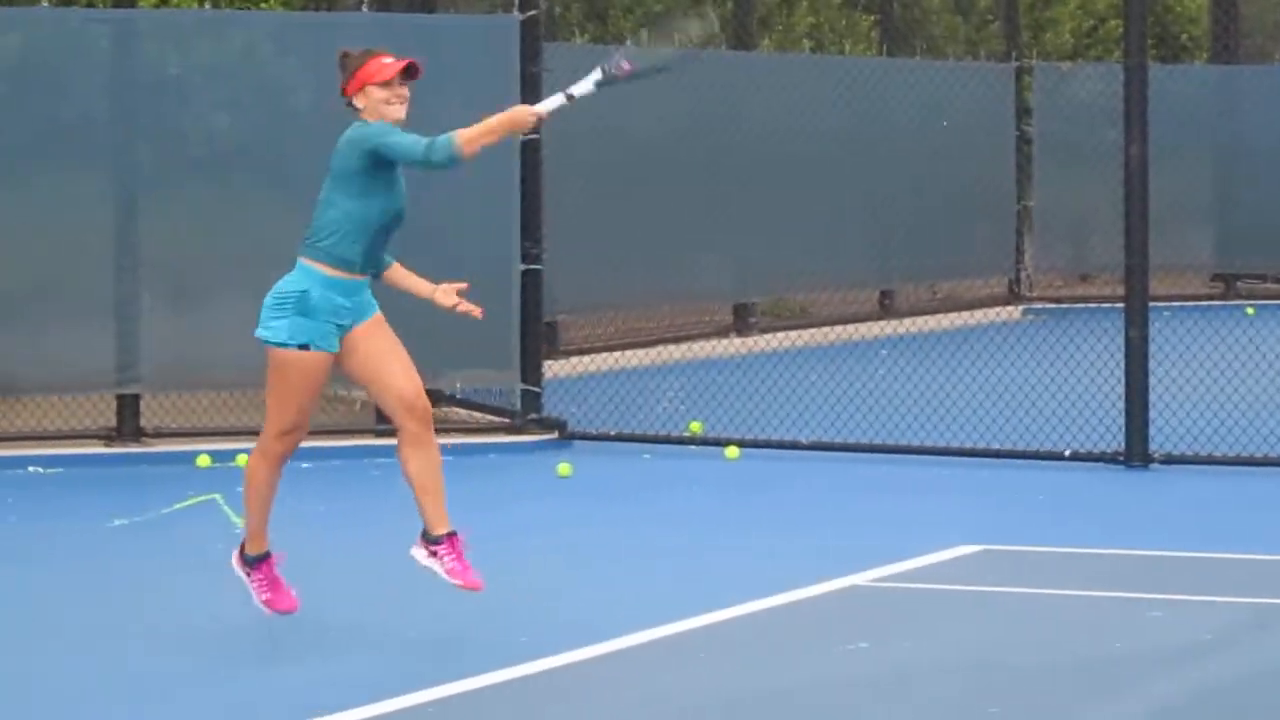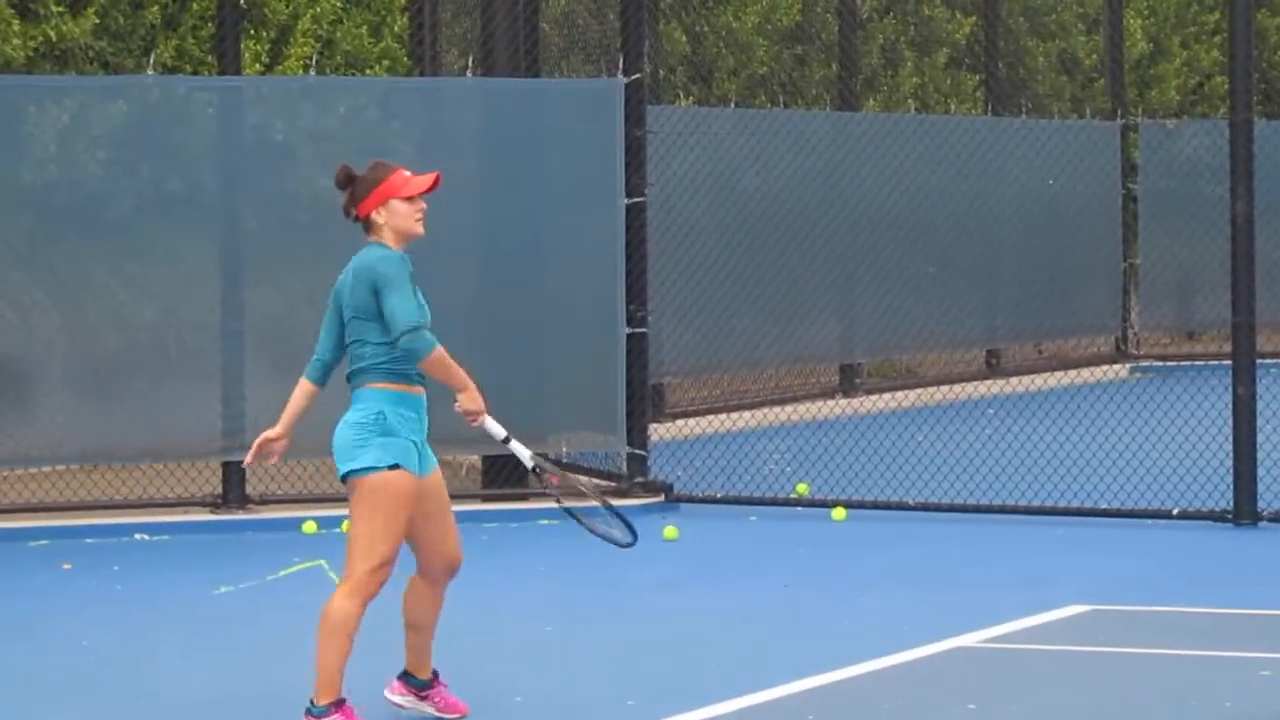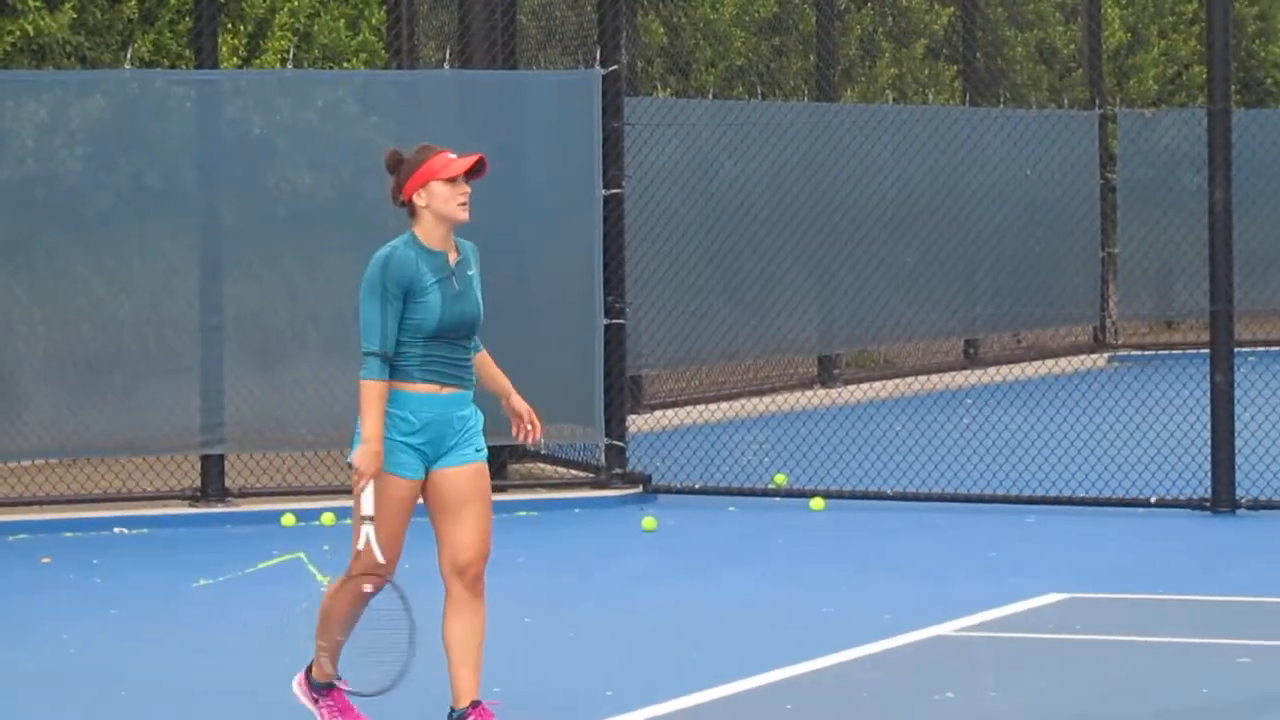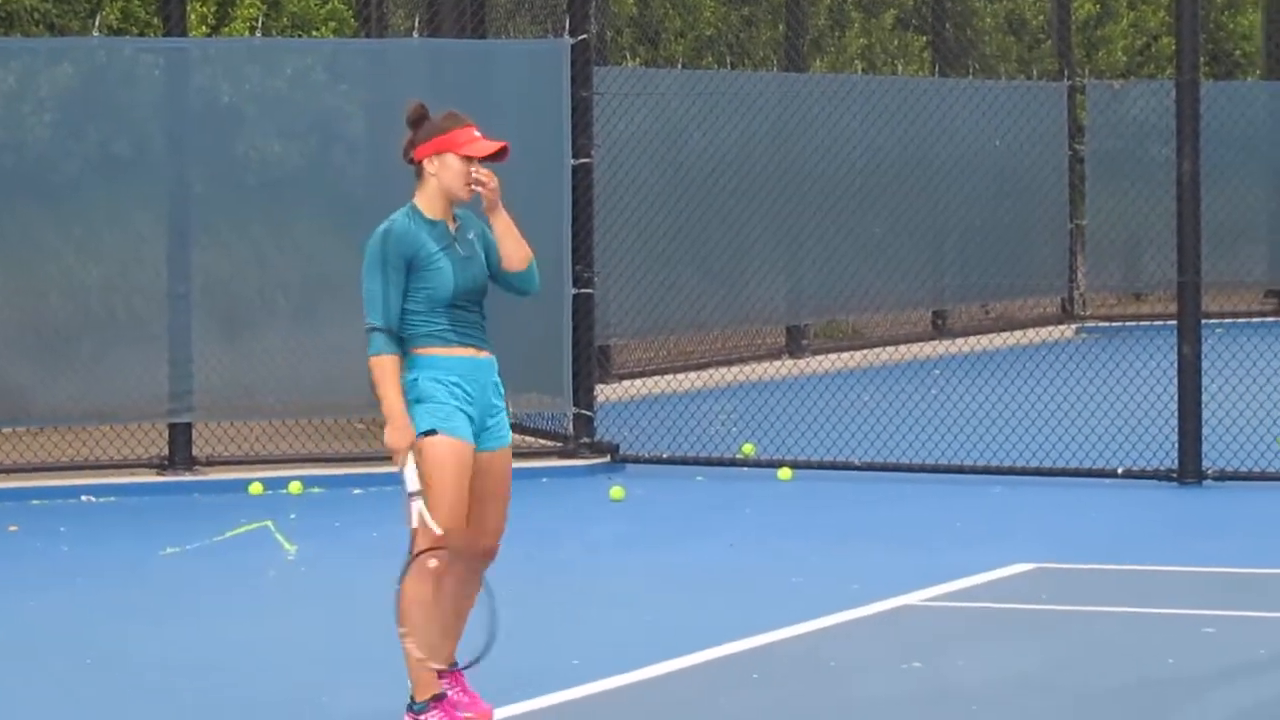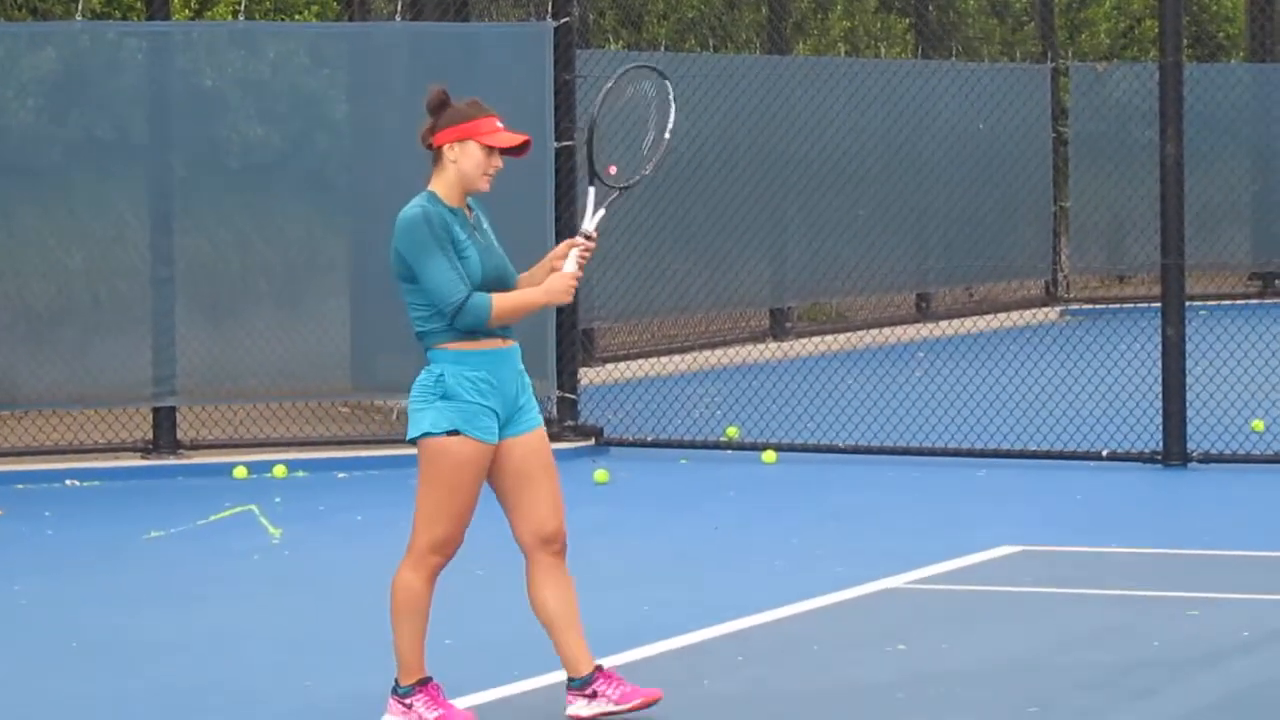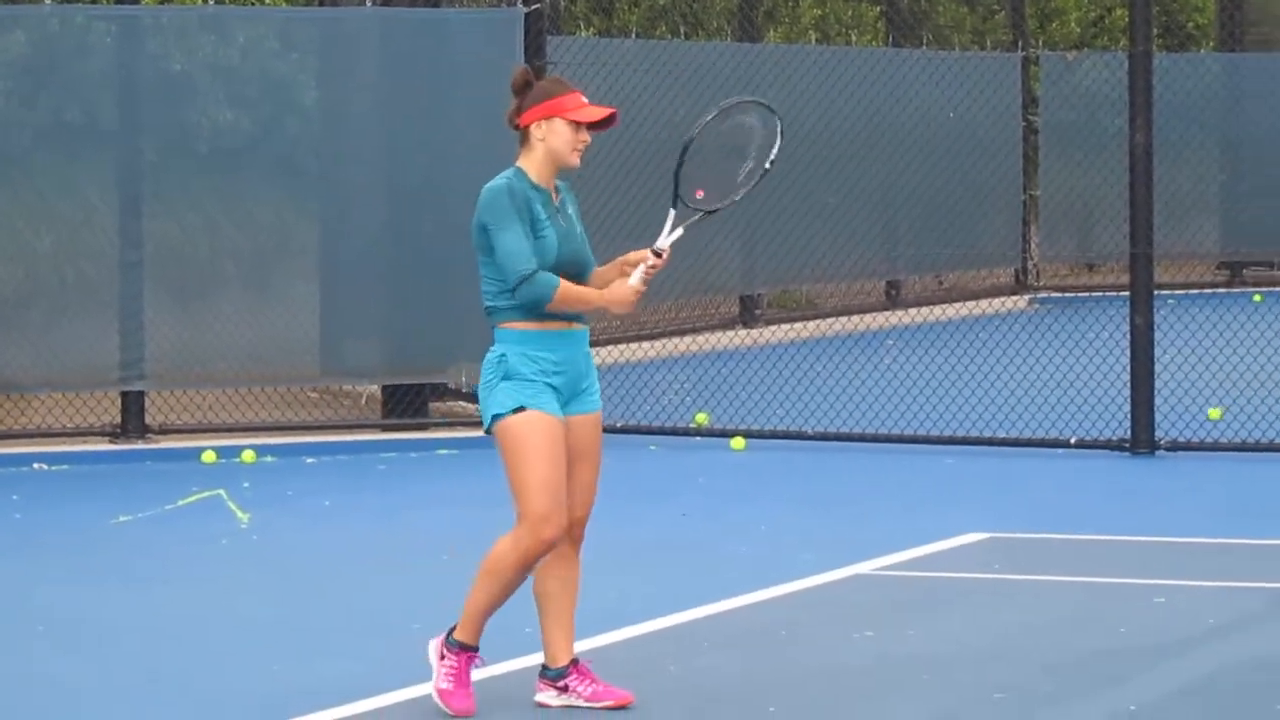
dt=0.7s
person 1, frame 1
left shoulder: (387, 152)
right shoulder: (368, 139)
right elbow: (436, 152)
left wrist: (430, 291)
right wrist: (506, 122)
left hip: (353, 303)
right hip: (307, 300)
left knee: (414, 410)
right knee: (281, 439)
left ankle: (438, 540)
right ankle: (254, 555)
person 1, frame 2
left shoulder: (357, 273)
right shoulder: (391, 262)
left elbow: (320, 362)
right elbow: (416, 340)
left wrist: (283, 425)
right wrist: (467, 388)
left hip: (405, 429)
right hip: (380, 427)
left knee: (443, 562)
right knee: (367, 575)
person 1, frame 3
left shoulder: (467, 257)
right shoulder: (392, 262)
right elbow: (374, 359)
left wrist: (510, 397)
right wrist: (370, 439)
left hip: (460, 424)
right hip: (399, 426)
left knee: (469, 569)
right knee: (372, 571)
person 1, frame 4
left shoulder: (470, 226)
right shoulder: (394, 236)
left elbow: (524, 281)
right elbow: (379, 336)
left wrist: (496, 211)
right wrist: (396, 413)
left hip: (486, 391)
right hip: (433, 392)
left knee: (481, 550)
right knee: (437, 553)
left ankle: (446, 669)
person 1, frame 5
left shoulder: (473, 213)
right shoulder: (419, 220)
right elbow: (463, 310)
left wrist: (552, 264)
right wrist: (547, 294)
left hip: (510, 385)
right hip: (457, 389)
left knee: (547, 540)
right knee: (432, 549)
person 1, frame 6
left shoulder: (563, 196)
right shoulder: (504, 194)
right elbow: (528, 284)
left wrist: (623, 268)
right wrist: (607, 300)
left hip: (575, 366)
right hip: (522, 367)
left knee: (571, 529)
right knee: (542, 528)
right ankle: (458, 644)
